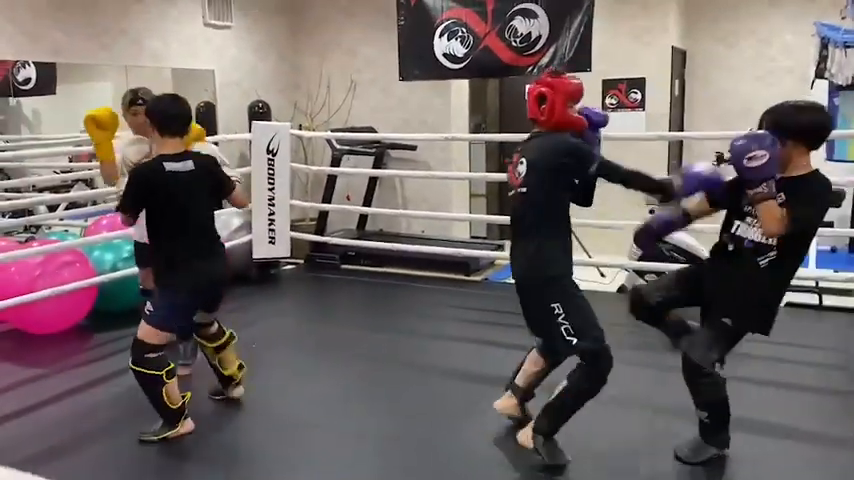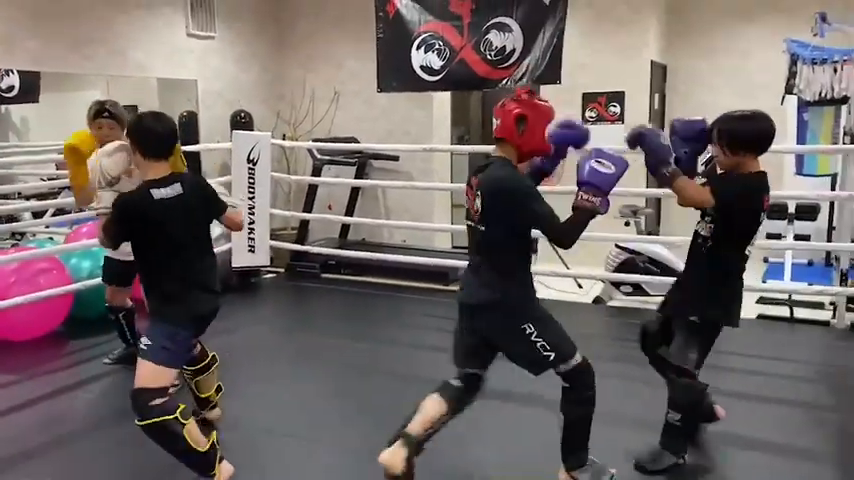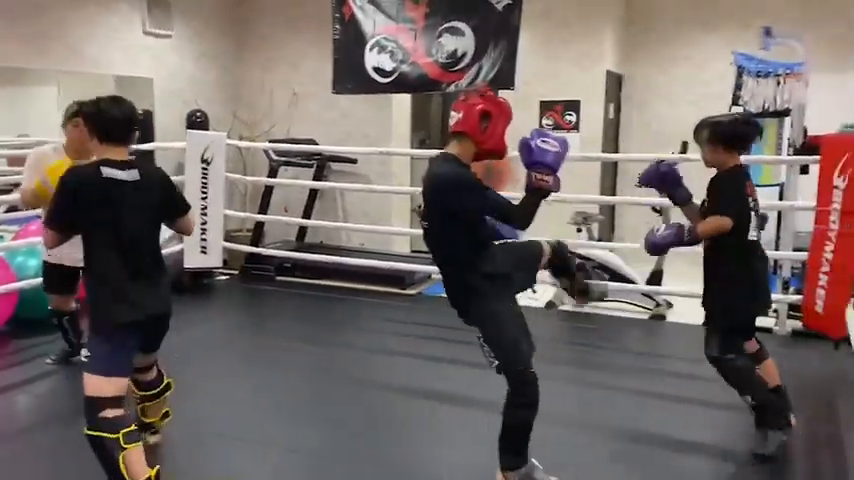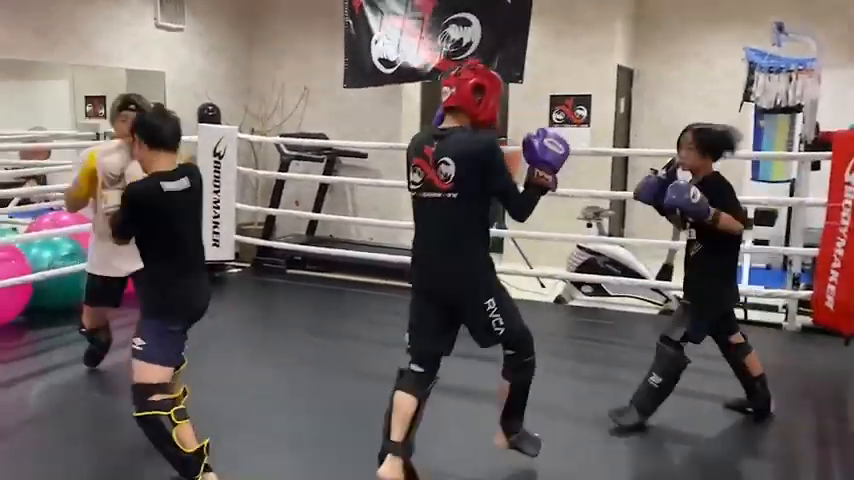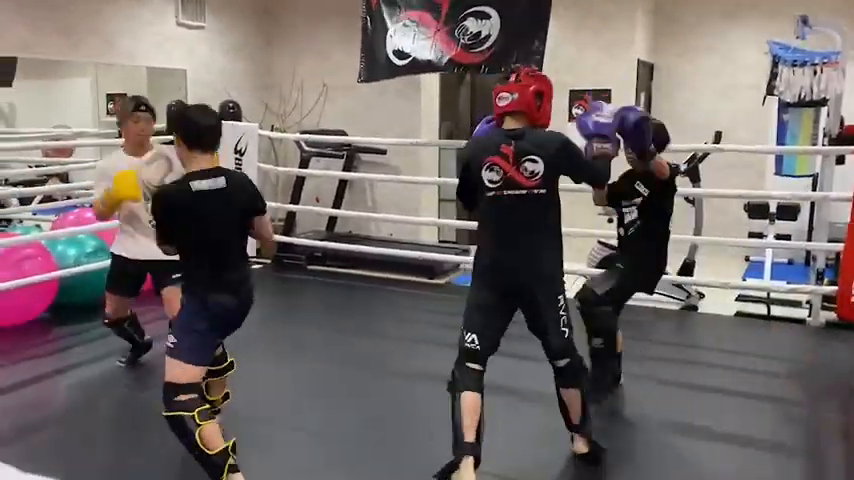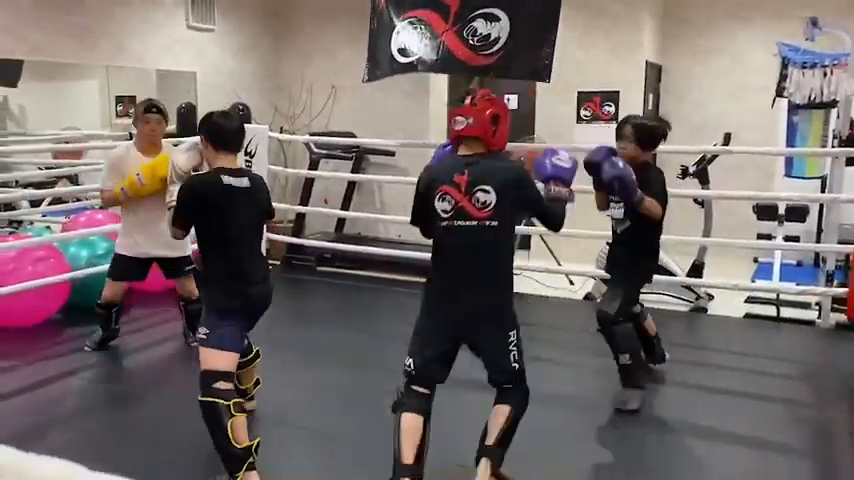
dt=0.5s
person 1, frame 1
left shoulder: (526, 152)
right shoulder: (561, 148)
left elbow: (582, 195)
right elbow: (619, 174)
left wrist: (585, 149)
right wrist: (671, 188)
left hip: (530, 268)
right hip: (545, 272)
left knee: (557, 338)
right knee: (597, 361)
left ankle: (514, 396)
right ankle: (539, 433)
person 1, frame 2
left shoulder: (486, 173)
right shoulder: (510, 184)
right elbow: (564, 237)
left wrist: (553, 156)
right wrist: (591, 203)
left hip: (477, 296)
right hip: (508, 302)
left knee: (464, 382)
right knee: (578, 377)
person 1, frame 3
left shoulder: (445, 167)
right shoulder: (451, 178)
right elbow: (518, 219)
right wrist: (539, 185)
left hip: (489, 266)
right hip: (476, 290)
left knee: (551, 251)
right knee: (523, 380)
left ankle: (579, 281)
person 1, frame 4
left shoulder: (417, 145)
right shoulder: (482, 148)
right elbow: (519, 210)
right wrist: (539, 182)
left hip: (426, 276)
right hip: (470, 276)
left knee: (419, 367)
right knee: (519, 348)
right ankle: (511, 431)
person 1, frame 5
left shoulder: (476, 148)
right shoulder: (553, 145)
right elbow: (597, 177)
right wrist: (598, 160)
left hip: (491, 274)
right hip: (542, 273)
left knee: (469, 367)
right knee: (565, 357)
right ankle: (582, 438)
person 1, frame 6
left shoulder: (432, 174)
right shoulder: (512, 173)
right elbow: (553, 221)
right wrist: (560, 196)
left hip: (441, 301)
right hip: (493, 304)
left knee: (417, 390)
right knee: (512, 388)
person 2, frame 1
left shoulder: (145, 173)
right shoulder: (206, 164)
left elbow: (127, 219)
right elbow: (239, 200)
right wrist: (220, 186)
left hip: (180, 279)
right hip: (215, 268)
left knee: (147, 350)
right knee: (207, 323)
left ankle: (177, 419)
right ankle: (232, 382)
person 2, frame 2
left shoulder: (130, 203)
right shoulder: (195, 185)
left elbow: (107, 241)
right elbow: (236, 222)
left wrist: (109, 197)
right wrist: (226, 203)
left hip: (172, 310)
right hip: (206, 298)
left knee: (149, 399)
right knee: (186, 342)
right ankle: (209, 405)
person 2, frame 3
left shoulder: (78, 179)
right shoulder: (156, 178)
left elbow: (51, 240)
right elbow: (186, 227)
left hip: (113, 311)
right hip: (157, 303)
left knee: (104, 414)
right knee: (143, 363)
right ankle: (150, 431)
person 2, frame 4
left shoulder: (139, 194)
right shoulder: (192, 176)
left elbow: (119, 237)
left wrist: (114, 215)
left hip: (166, 302)
right hip: (195, 292)
left knee: (149, 397)
right knee: (167, 349)
right ankle: (177, 408)
person 2, frame 5
left shoulder: (169, 196)
right shoulder: (241, 183)
left elbow: (168, 248)
right elbow: (265, 235)
left hip: (202, 300)
right hip: (239, 295)
left knee: (179, 398)
right knee: (210, 343)
right ankle: (213, 408)
person 2, frame 6
left shoulder: (197, 186)
right shoulder: (257, 184)
left elbow: (177, 233)
left wrist: (178, 198)
left hip: (226, 296)
right hip: (259, 290)
left knee: (215, 387)
right knee: (234, 335)
right ankle: (247, 395)
person 3, frame 1
left shoulder: (819, 189)
right shoulder: (765, 174)
left elbow: (773, 230)
right elbow: (714, 200)
left wrist: (759, 182)
right wrist: (675, 217)
left hip: (752, 290)
right hip: (720, 266)
left knee: (699, 364)
right knee: (645, 300)
left ankle: (714, 441)
right ankle: (693, 341)
person 3, frame 2
left shoulder: (748, 186)
right shoulder: (731, 178)
left elbow: (695, 199)
right elbow: (692, 194)
left wrist: (664, 162)
right wrist: (686, 157)
left hip: (714, 291)
right hip: (696, 278)
left knee: (680, 364)
right knee: (653, 340)
left ankle: (673, 448)
right ankle: (703, 408)
person 3, frame 3
left shoulder: (725, 181)
right shoulder: (738, 177)
left elbow: (722, 221)
right elbow: (701, 219)
left wrist: (679, 235)
right wrist: (676, 194)
left hip: (732, 282)
right hip: (748, 277)
left knee: (724, 354)
right knee: (745, 344)
left ankle: (775, 423)
right ankle: (780, 412)
person 3, frame 4
left shoulder: (716, 186)
right shoulder: (695, 184)
left elbow: (737, 225)
right elbow: (687, 223)
left wrist: (706, 212)
right wrist: (663, 205)
left hip: (712, 280)
right hip: (706, 277)
left knee: (672, 341)
right knee: (728, 336)
left ankle: (641, 410)
right ankle: (760, 400)
person 3, frame 5
left shoulder: (660, 172)
right shoulder: (629, 178)
left elbow: (663, 173)
right elbow: (602, 200)
left wrist: (643, 150)
right wrist: (599, 163)
left hip: (643, 260)
right hip: (627, 256)
left knee: (591, 299)
right knee: (605, 307)
left ankle: (603, 371)
right ankle: (610, 373)
person 3, frame 6
left shoulder: (651, 175)
right shoulder: (623, 170)
left elbow: (657, 211)
right elbow: (603, 204)
left wrist: (633, 194)
right wrist: (599, 176)
left hip: (638, 257)
right hip: (622, 253)
left knee: (611, 314)
right knee: (627, 304)
left ankle: (632, 384)
right ankle: (654, 353)
person 4, frame 1
right shoulder: (123, 147)
right elbow: (111, 178)
left wrist: (203, 151)
right hip: (144, 229)
right knee: (147, 283)
left ankle: (188, 341)
person 4, frame 2
right shoulder: (92, 161)
right elbow: (83, 201)
left wrist: (174, 159)
right wrist: (77, 166)
right hip: (117, 244)
right knee: (114, 299)
right ankle: (132, 346)
person 4, frame 3
right shoulder: (43, 156)
right elbow: (26, 201)
right wrist: (48, 190)
right hip: (59, 248)
right knee: (60, 304)
right ankle: (75, 343)
person 4, frame 4
right shoulder: (96, 156)
right elbow: (71, 205)
right wrist: (86, 177)
right hip: (106, 256)
right knee: (90, 323)
right ankle: (100, 344)
person 4, frame 5
left shoulder: (166, 157)
right shoulder: (110, 166)
right elbow: (100, 212)
right wrist: (113, 197)
right hip: (128, 248)
left knee: (179, 314)
right knee: (113, 315)
right ankle: (140, 342)
person 4, frame 6
left shoulder: (175, 157)
right shoulder: (118, 157)
right elbow: (106, 199)
right wrist: (136, 186)
left hip: (172, 240)
right hip: (133, 242)
left knee: (190, 292)
right knee: (110, 296)
left ankle: (191, 331)
right ankle: (108, 331)
